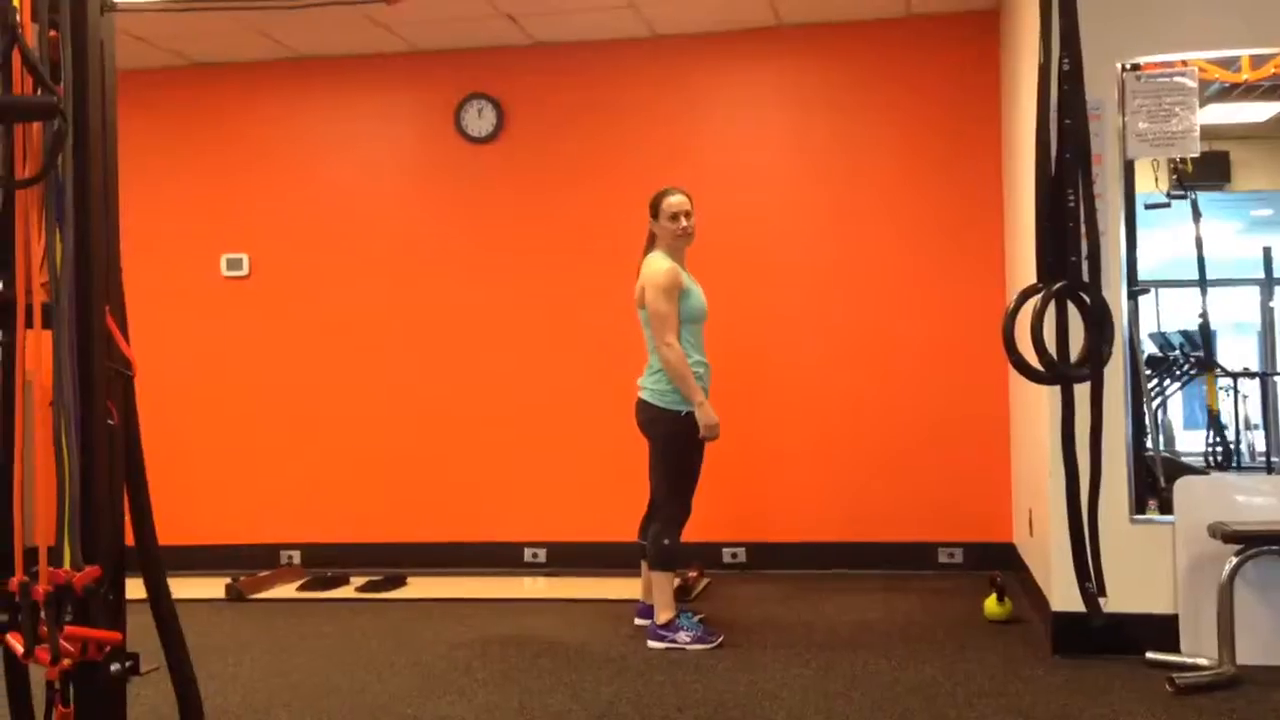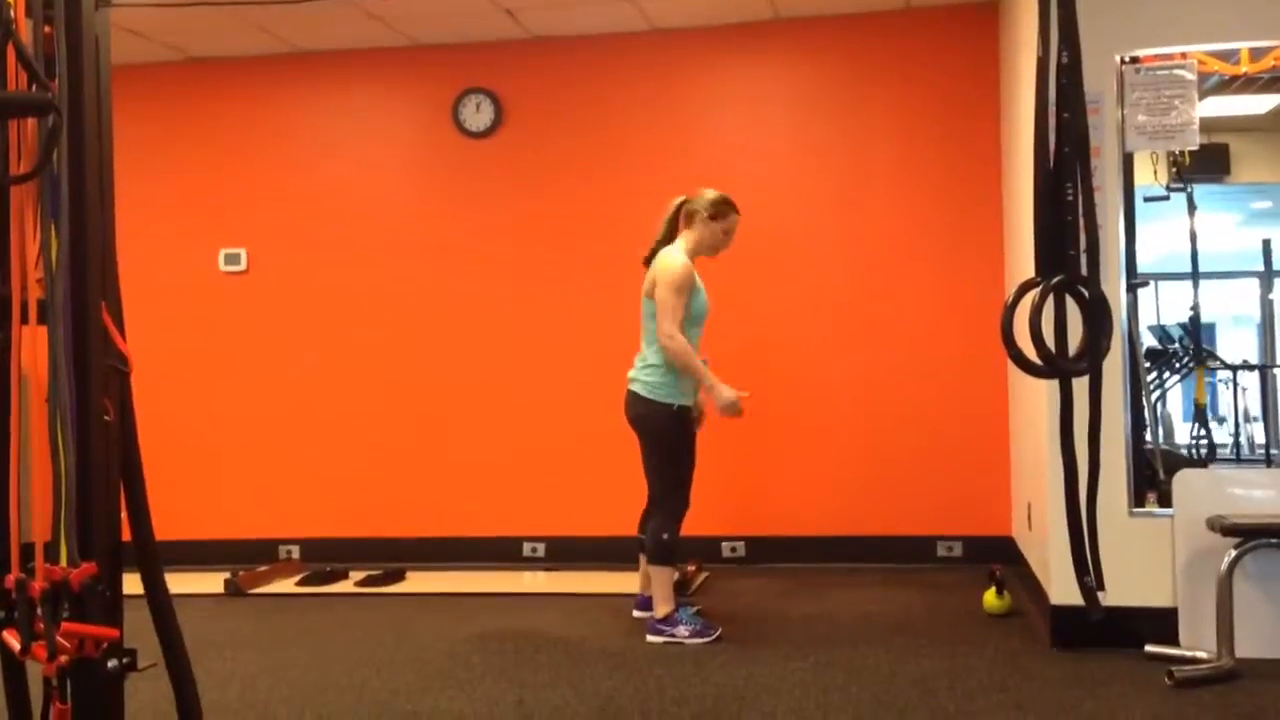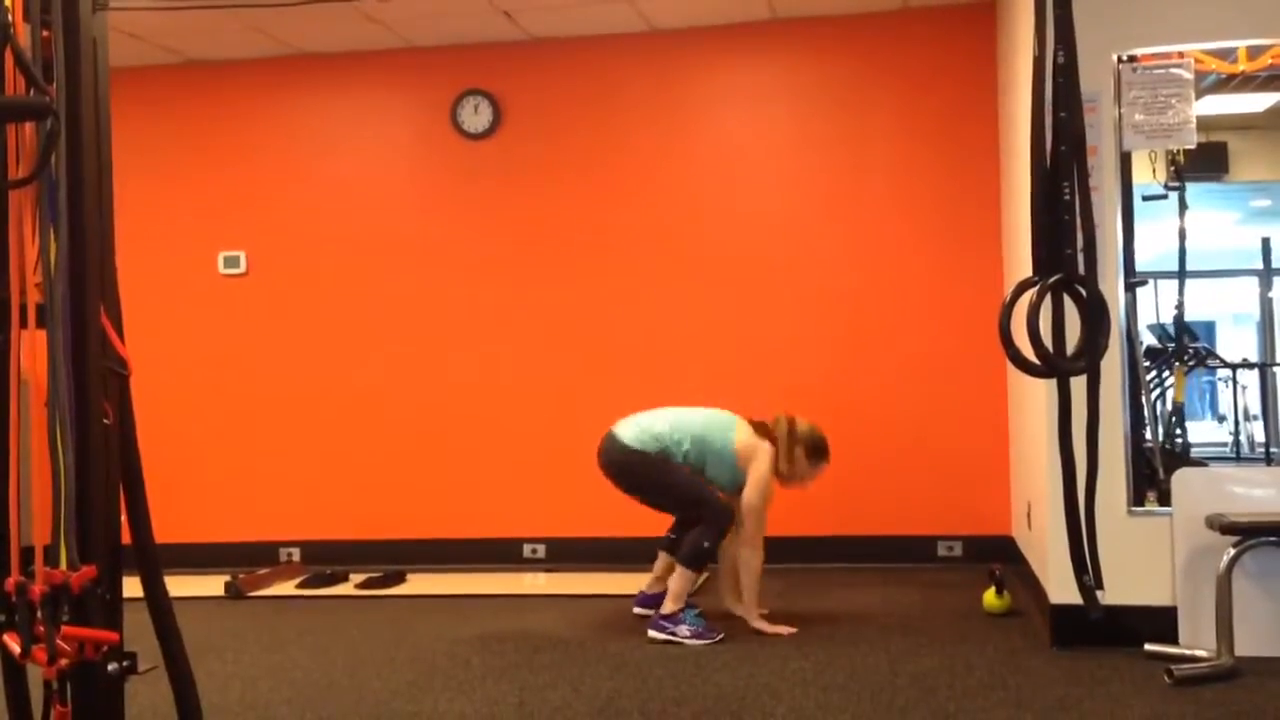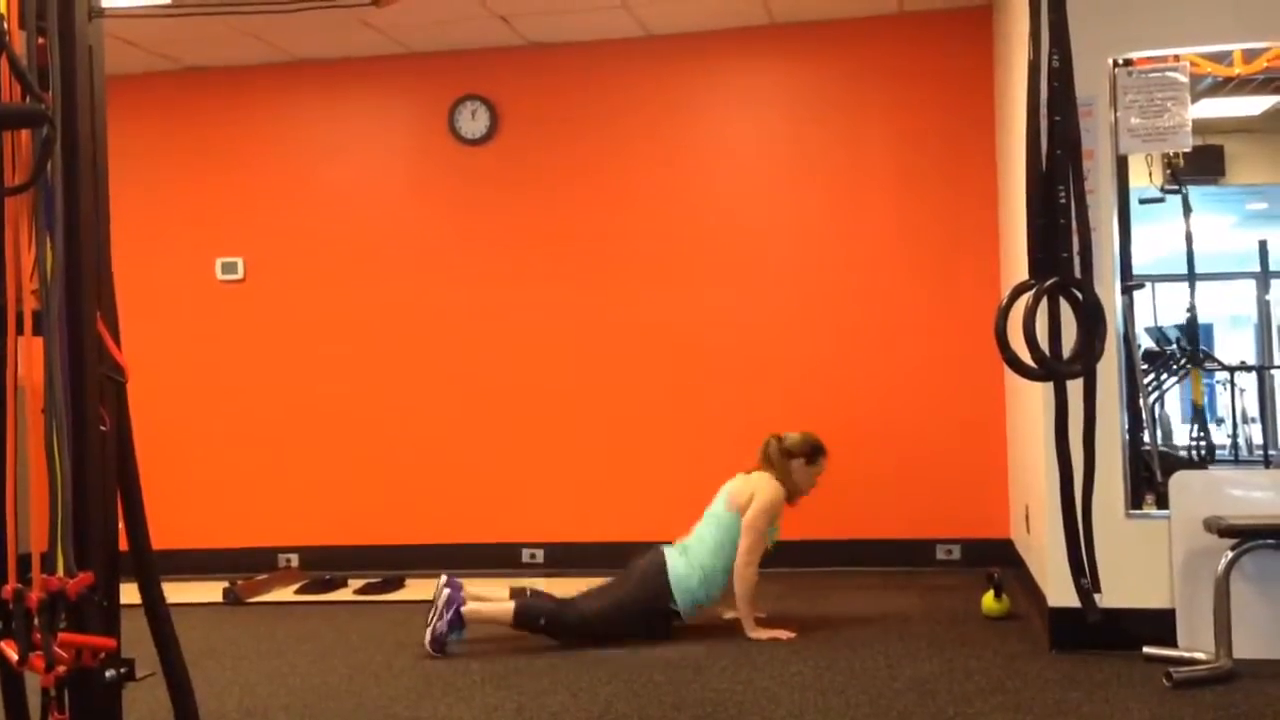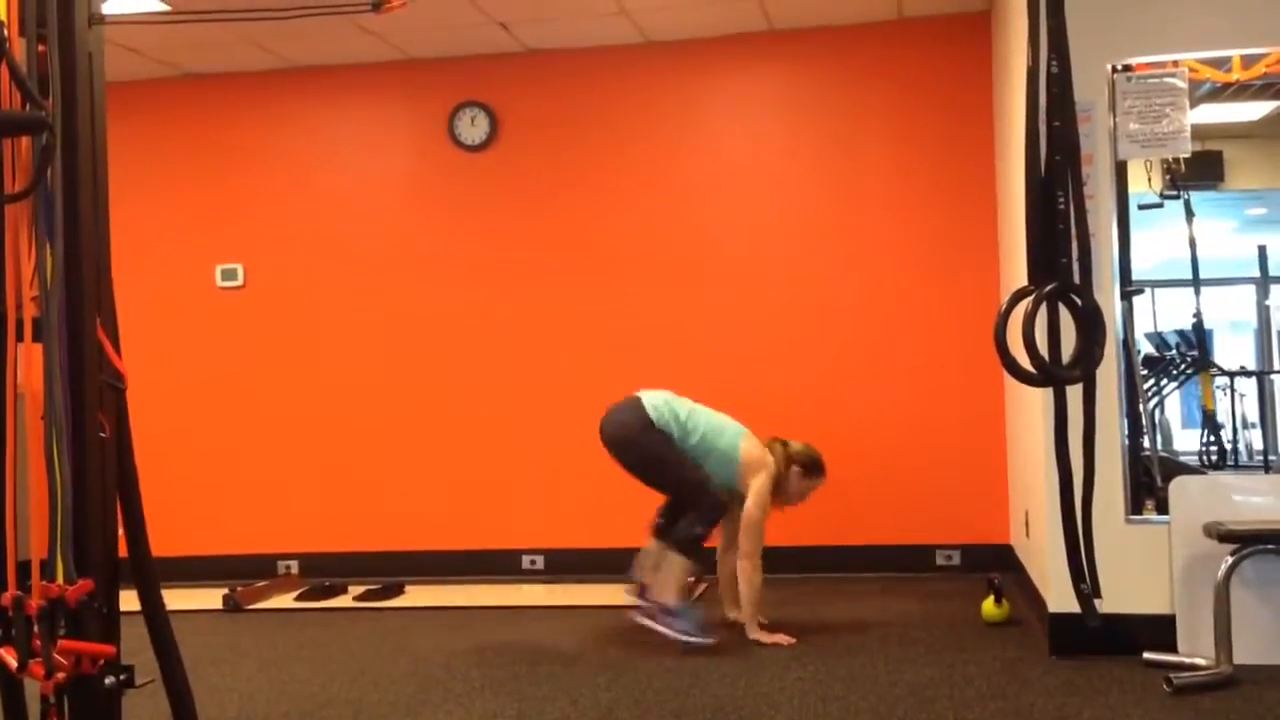
dt=0.7s
person 1, frame 1
left shoulder: (675, 269)
right shoulder: (661, 270)
right elbow: (668, 347)
left wrist: (697, 403)
right wrist: (702, 405)
left hip: (671, 405)
right hip: (672, 407)
left knee: (663, 506)
right knee: (672, 509)
left ankle: (651, 603)
right ankle: (665, 623)
person 1, frame 2
left shoulder: (676, 261)
right shoulder: (675, 263)
right elbow: (669, 337)
left wrist: (694, 391)
right wrist: (716, 388)
left hip: (655, 397)
right hip: (660, 400)
left knee: (663, 498)
right knee: (671, 502)
left ankle: (649, 595)
right ankle: (663, 618)
person 1, frame 3
left shoulder: (748, 452)
right shoulder: (762, 460)
left elbow: (736, 536)
right elbow: (751, 544)
left wrist: (732, 599)
right wrist: (753, 615)
left hip: (624, 445)
right hip: (632, 452)
left knee: (700, 514)
right knee: (714, 516)
left ankle: (652, 594)
right ankle: (670, 616)
person 1, frame 4
left shoulder: (752, 482)
right shoulder: (771, 490)
right elbow: (745, 562)
left wrist: (730, 605)
right wrist: (751, 625)
left hip: (664, 574)
right hip: (664, 592)
left knee: (570, 611)
right knee: (570, 621)
left ankle: (461, 595)
right ankle: (461, 611)
person 1, frame 5
left shoulder: (751, 470)
right shoulder: (763, 473)
left elbow: (730, 544)
right elbow: (749, 555)
left wrist: (732, 607)
right wrist: (753, 627)
left hip: (634, 418)
right hip: (634, 423)
left knee: (685, 504)
right knee: (705, 506)
left ankle: (649, 591)
right ankle: (669, 608)
